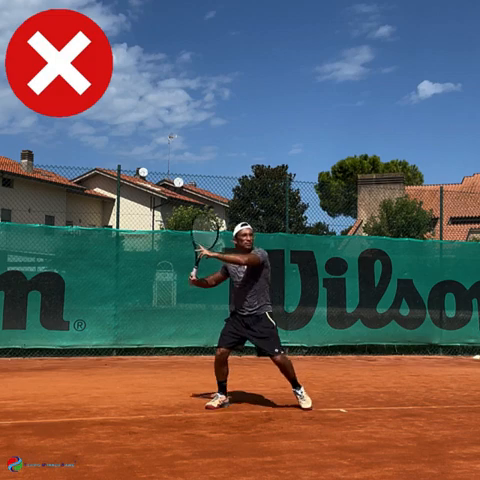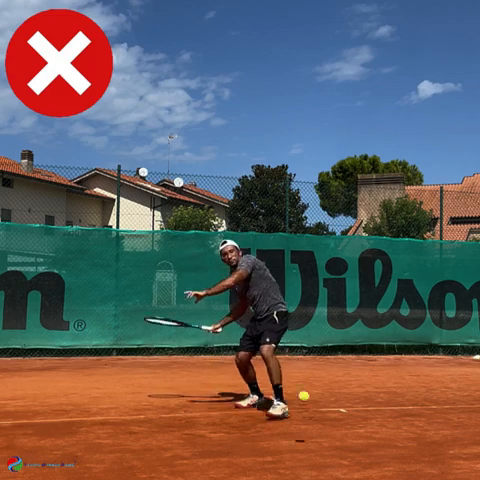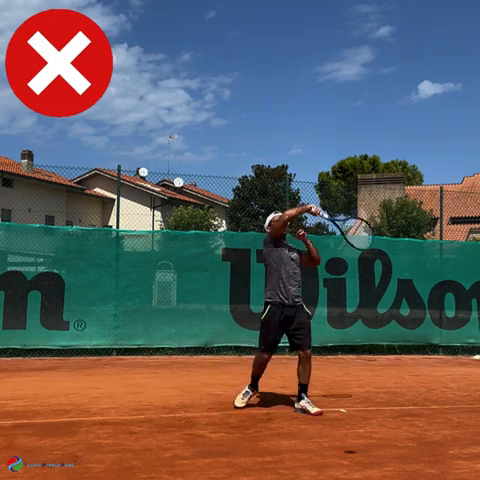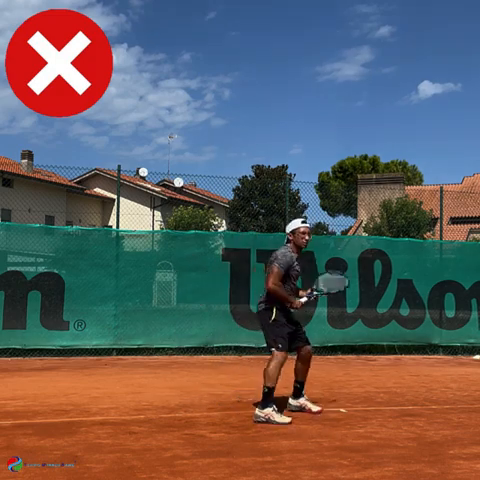
dt=0.7s
person 1, frame 1
left shoulder: (260, 254)
right shoulder: (229, 263)
left elbow: (244, 260)
right elbow: (214, 280)
left wrist: (213, 255)
right wrist: (197, 281)
left hip: (261, 317)
right hip: (237, 317)
left knee: (279, 358)
right knee: (221, 354)
left ankle: (298, 390)
right ankle: (222, 394)
person 1, frame 2
left shoulder: (249, 261)
right shoulder: (238, 281)
left elbow: (230, 282)
right elbow: (241, 308)
left wrist: (204, 293)
right wrist: (222, 323)
left hip: (276, 314)
right hip: (259, 318)
left knee: (266, 351)
right knee: (241, 358)
left ankle: (279, 402)
right ankle: (256, 395)
person 1, frame 3
left shoulder: (293, 249)
right shoulder: (270, 243)
left elbow: (315, 261)
right elbow: (283, 216)
left wrist: (305, 239)
right wrist: (306, 208)
left hip: (297, 308)
right hip: (274, 307)
left knee: (305, 353)
right knee: (265, 354)
left ankle: (302, 399)
right ankle: (251, 387)
person 1, frame 4
left shoulder: (291, 256)
right shoulder: (285, 255)
right elbow: (271, 285)
left wrist: (300, 293)
right wrist: (292, 300)
left hip: (282, 312)
right hip: (272, 311)
left knee: (305, 351)
right knee: (280, 355)
left ankle: (297, 398)
right ankle: (265, 408)
